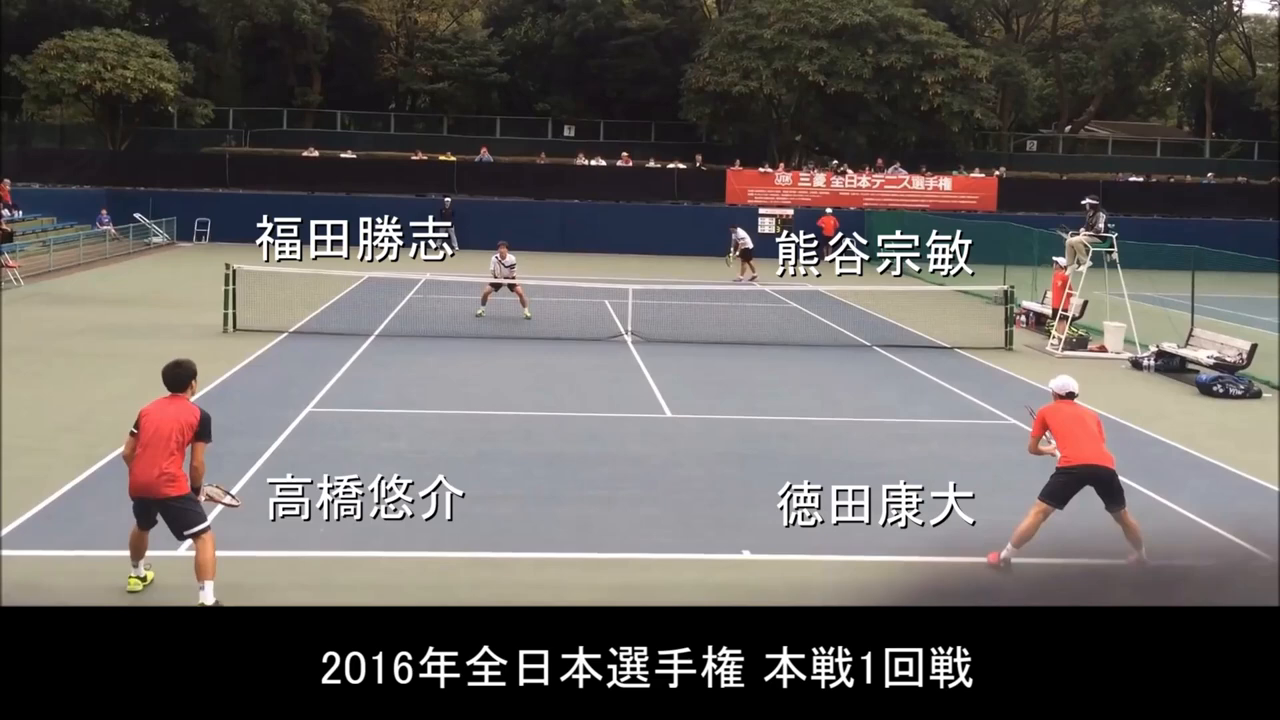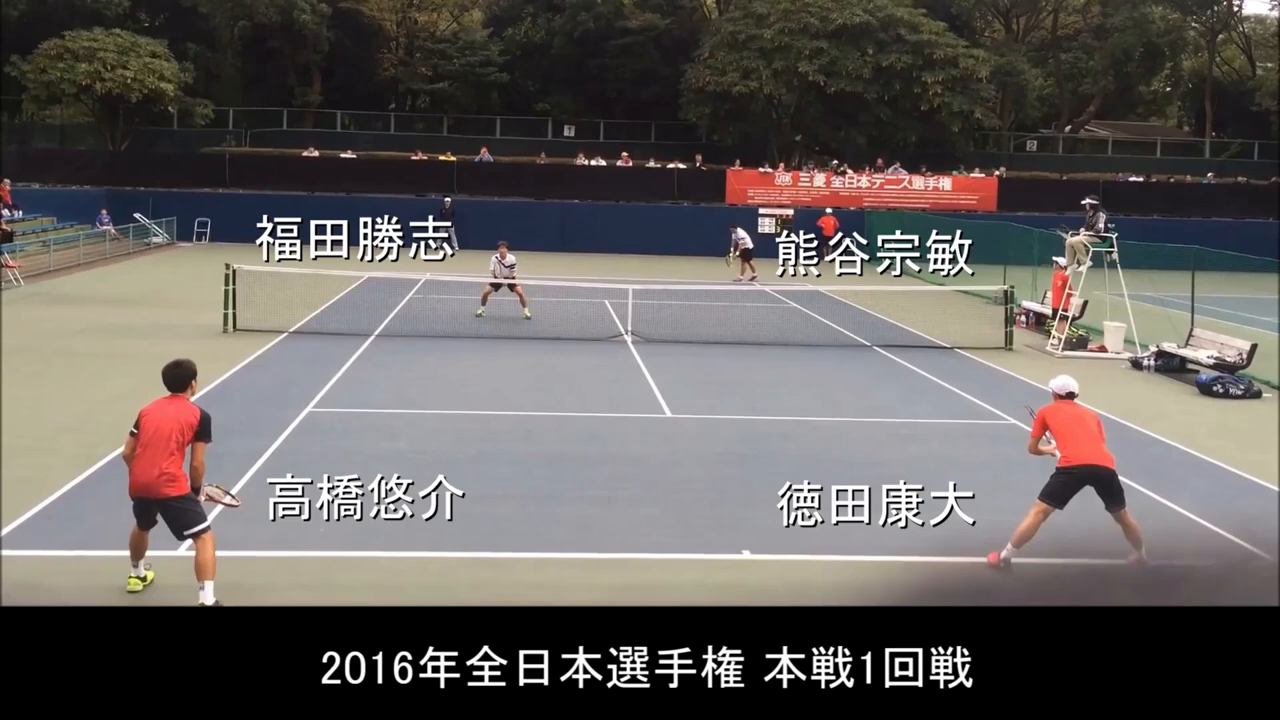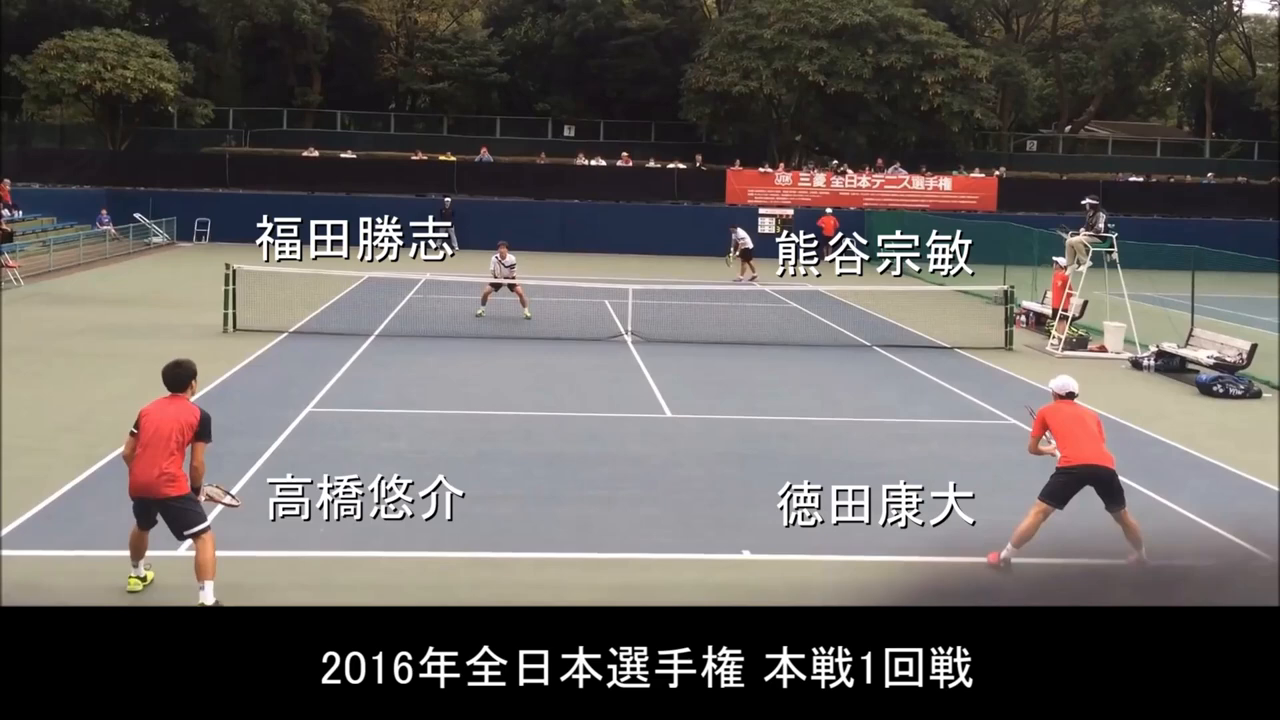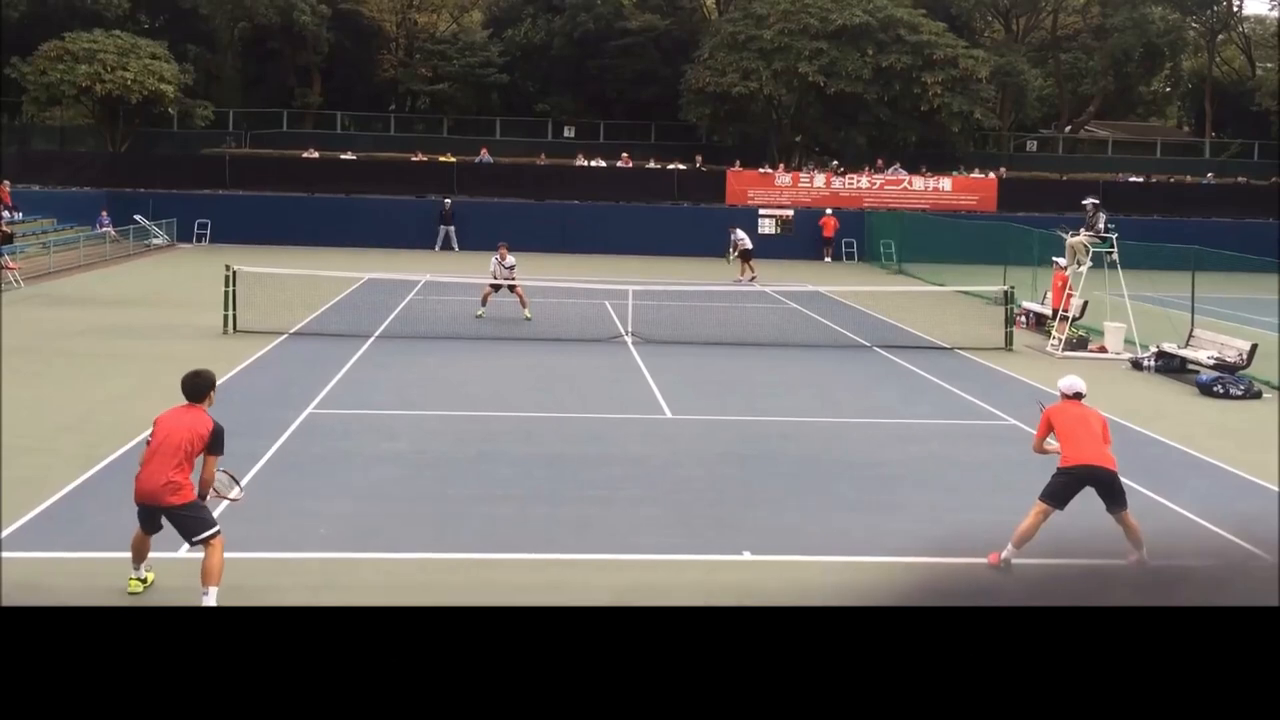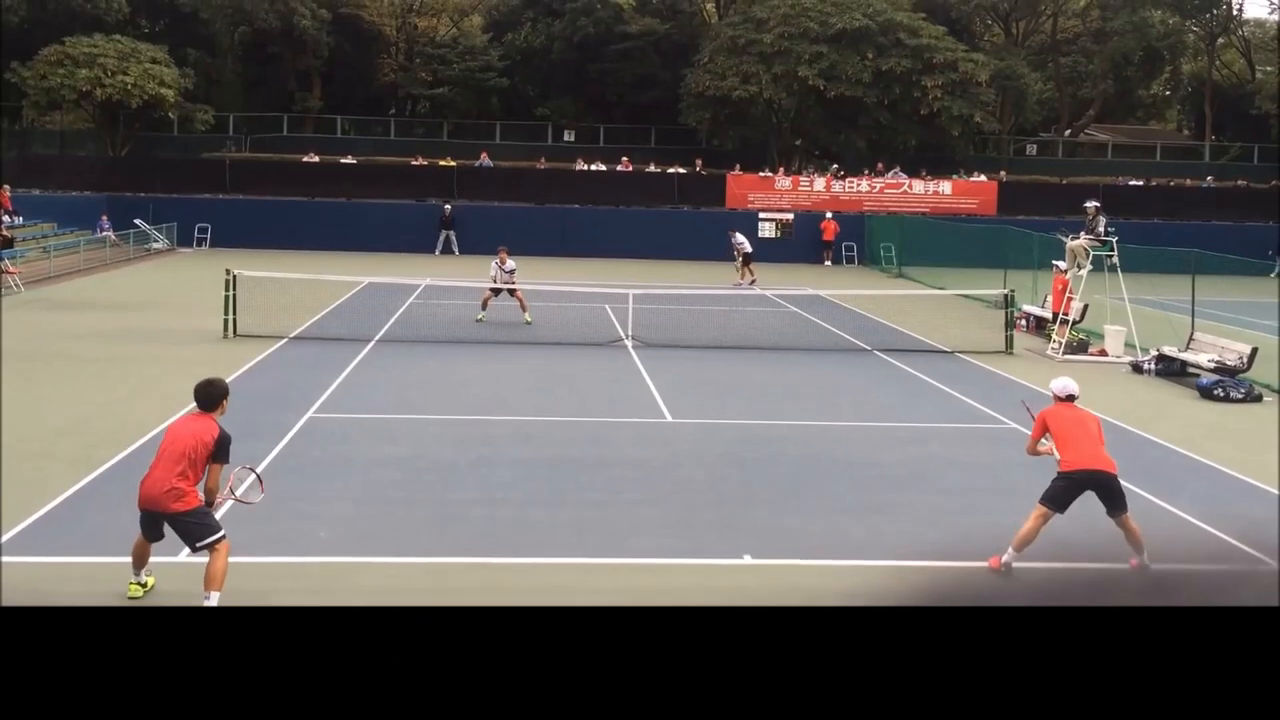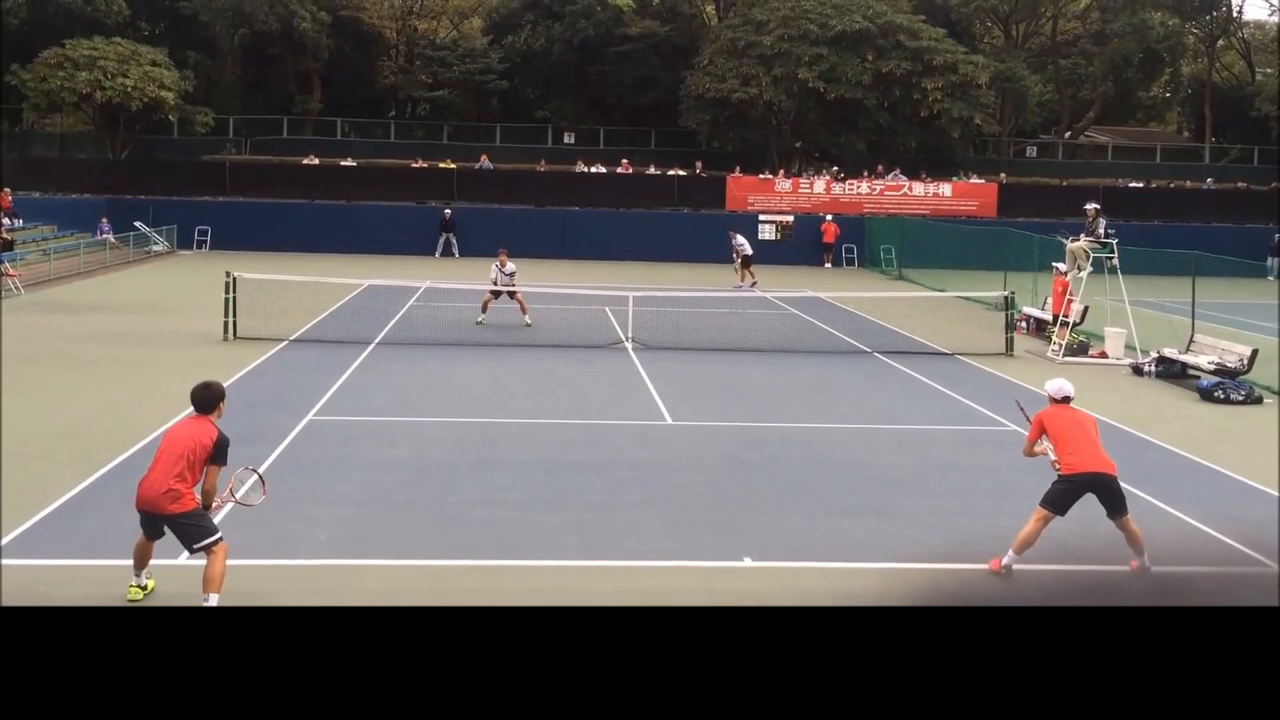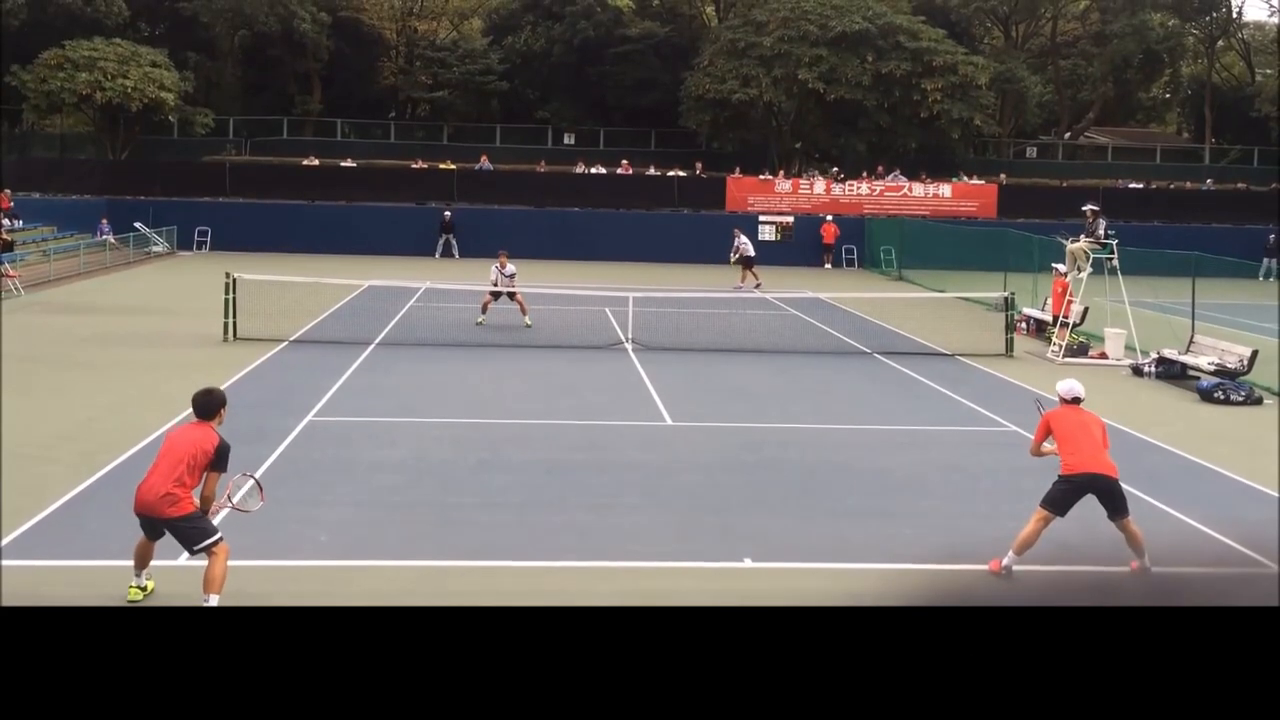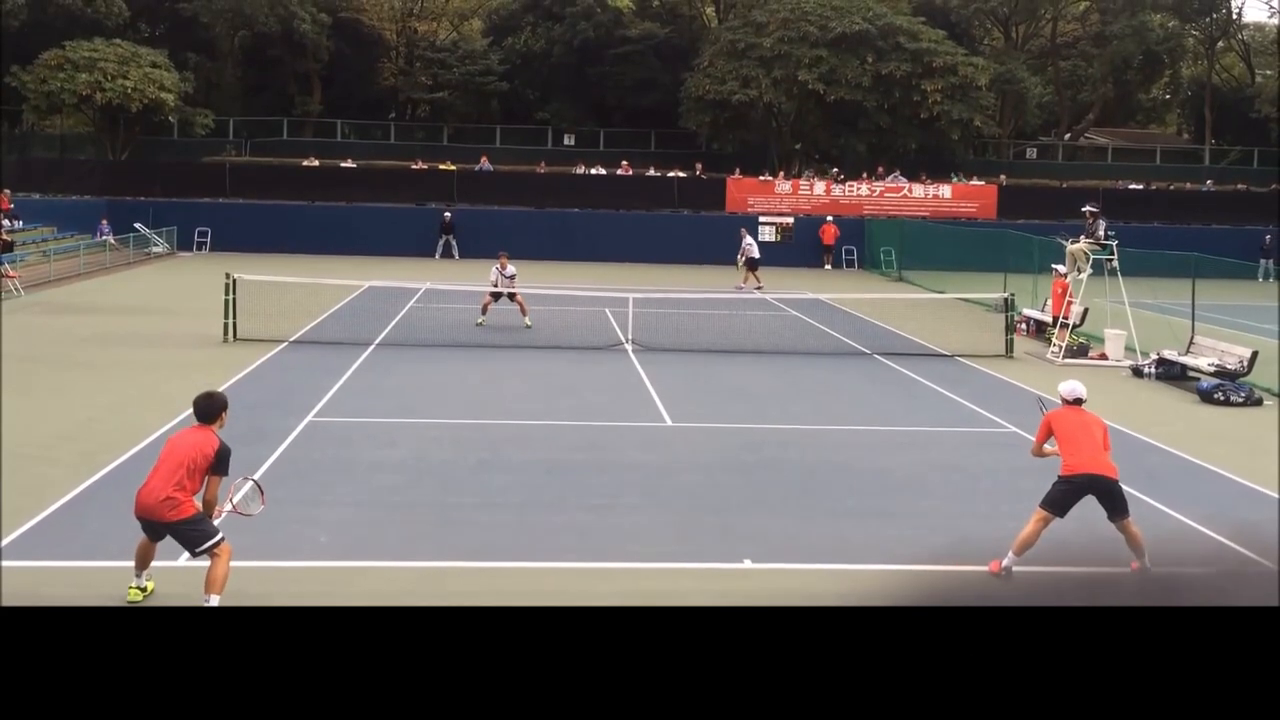
dt=0.3s
person 1, frame 1
left shoulder: (147, 409)
right shoulder: (199, 416)
left elbow: (127, 453)
right elbow: (197, 464)
right wrist: (196, 490)
left hip: (138, 483)
right hip: (170, 486)
left knee: (142, 526)
right knee: (204, 538)
left ankle: (137, 575)
right ankle: (207, 599)
person 1, frame 2
left shoulder: (147, 410)
right shoulder: (199, 416)
left elbow: (127, 453)
right elbow: (197, 463)
right wrist: (196, 490)
left hip: (138, 483)
right hip: (170, 486)
left knee: (142, 527)
right knee: (204, 538)
left ankle: (137, 575)
right ankle: (207, 600)
person 1, frame 3
left shoulder: (147, 410)
right shoulder: (199, 415)
left elbow: (127, 453)
right elbow: (197, 464)
right wrist: (195, 490)
left hip: (138, 483)
right hip: (170, 486)
left knee: (142, 527)
right knee: (204, 538)
left ankle: (137, 575)
right ankle: (207, 600)
person 1, frame 4
left shoulder: (163, 417)
right shoulder: (213, 427)
left elbow: (143, 459)
right elbow: (207, 476)
right wrist: (202, 498)
left hip: (143, 488)
right hip: (175, 493)
left knee: (145, 530)
right knee: (214, 542)
left ankle: (137, 577)
right ankle: (209, 602)
person 1, frame 5
left shoulder: (179, 423)
right shoulder: (220, 436)
right elbow: (211, 485)
left wrist: (196, 498)
right wrist: (209, 504)
left hip: (148, 493)
right hip: (177, 499)
left knee: (147, 537)
right knee: (220, 547)
left ankle: (137, 581)
right ankle: (210, 603)
person 1, frame 6
left shoulder: (178, 425)
right shoulder: (218, 438)
right elbow: (208, 487)
left wrist: (194, 499)
right wrist: (207, 507)
left hip: (145, 494)
right hip: (174, 501)
left knee: (148, 536)
right knee: (218, 550)
left ankle: (138, 584)
right ankle: (209, 603)
person 1, frame 7
left shoulder: (177, 432)
right shoulder: (220, 445)
right elbow: (208, 493)
left wrist: (192, 503)
right wrist: (204, 512)
left hip: (142, 499)
right hip: (172, 505)
left knee: (150, 536)
right knee: (219, 551)
left ankle: (138, 585)
right ankle: (210, 603)
person 1, frame 8
left shoulder: (178, 435)
right shoulder: (220, 448)
right elbow: (210, 497)
left wrist: (196, 507)
right wrist: (208, 516)
left hip: (143, 503)
right hip: (172, 509)
left knee: (152, 537)
right knee: (222, 552)
left ankle: (138, 585)
right ankle: (210, 603)
person 2, frame 1
left shoulder: (1046, 411)
right shoulder: (1091, 414)
left elbow: (1032, 448)
left wrist: (1049, 449)
left hip: (1072, 466)
right hip: (1105, 466)
left knee: (1038, 512)
right knee: (1122, 515)
left ankle: (1004, 556)
right ankle: (1140, 555)
person 2, frame 2
left shoulder: (1046, 411)
right shoulder: (1091, 414)
left elbow: (1032, 448)
left wrist: (1050, 449)
left hip: (1072, 466)
right hip: (1105, 466)
left knee: (1038, 512)
right knee: (1122, 515)
left ankle: (1004, 556)
right ankle: (1140, 555)
person 2, frame 3
left shoulder: (1046, 411)
right shoulder: (1091, 414)
left elbow: (1033, 448)
left wrist: (1050, 449)
left hip: (1072, 466)
right hip: (1105, 466)
left knee: (1038, 512)
right knee: (1122, 515)
left ankle: (1004, 557)
right ankle: (1141, 555)
person 2, frame 4
left shoulder: (1052, 411)
right shoulder: (1098, 416)
left elbow: (1037, 447)
left hip: (1073, 467)
right hip: (1106, 467)
left knee: (1039, 513)
right knee: (1123, 516)
left ankle: (1004, 557)
right ankle: (1141, 556)
person 2, frame 5
left shoulder: (1047, 414)
right shoulder: (1092, 417)
left elbow: (1031, 450)
left wrist: (1048, 449)
left hip: (1074, 471)
right hip: (1106, 470)
left knee: (1039, 516)
right knee: (1124, 520)
left ankle: (1005, 561)
right ankle: (1143, 560)
person 2, frame 6
left shoulder: (1044, 415)
right shoulder: (1088, 418)
left elbow: (1027, 451)
left wrist: (1042, 450)
left hip: (1075, 473)
right hip: (1106, 472)
left knee: (1039, 518)
right knee: (1124, 522)
left ankle: (1006, 563)
right ankle: (1143, 563)
person 2, frame 7
left shoulder: (1051, 415)
right shoulder: (1096, 420)
left elbow: (1034, 451)
left hip: (1075, 474)
right hip: (1107, 474)
left knee: (1040, 519)
right knee: (1125, 523)
left ankle: (1006, 564)
right ankle: (1144, 563)
person 2, frame 8
left shoulder: (1053, 416)
right shoulder: (1099, 422)
left elbow: (1036, 451)
left hip: (1075, 474)
right hip: (1107, 475)
left knee: (1039, 519)
right knee: (1125, 524)
left ankle: (1006, 565)
right ankle: (1143, 564)
